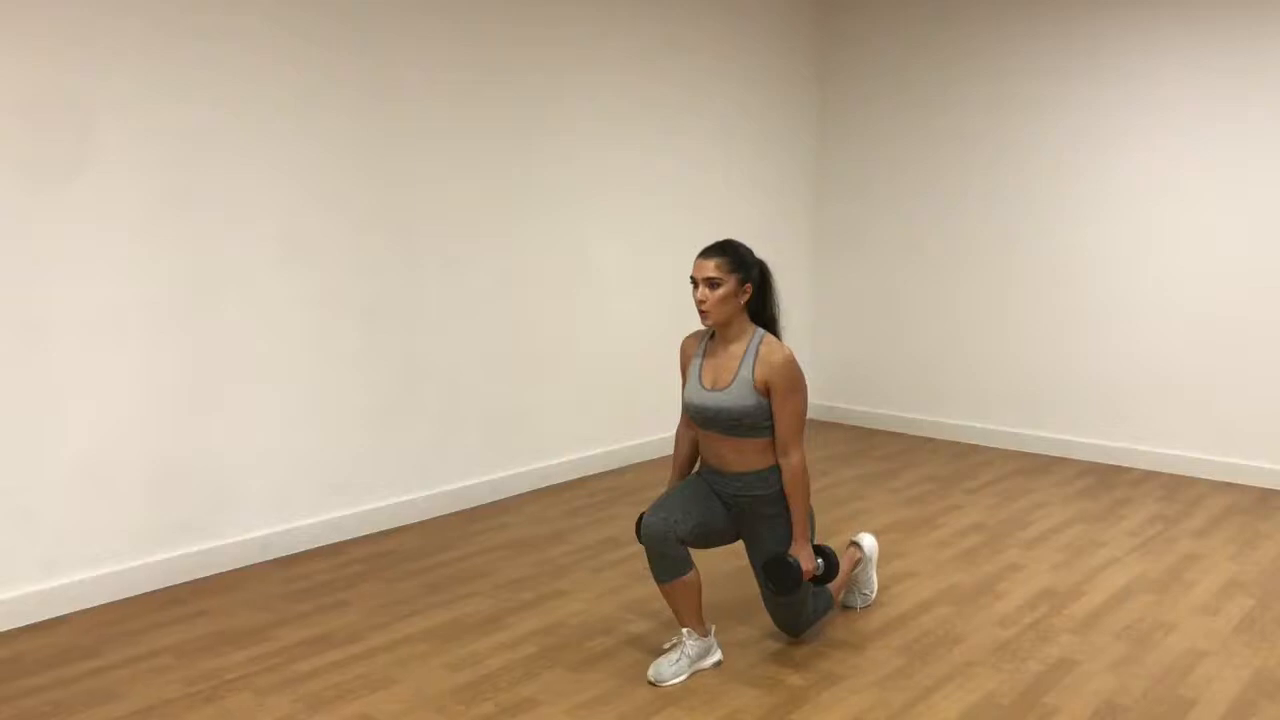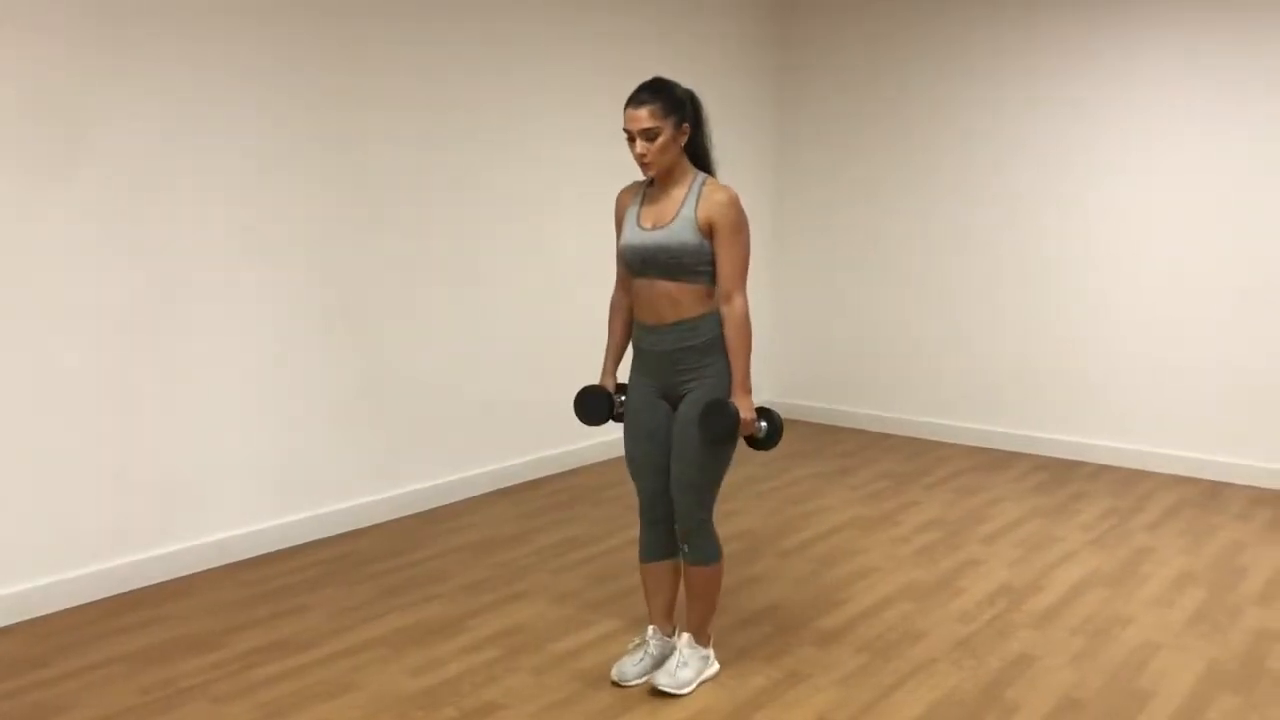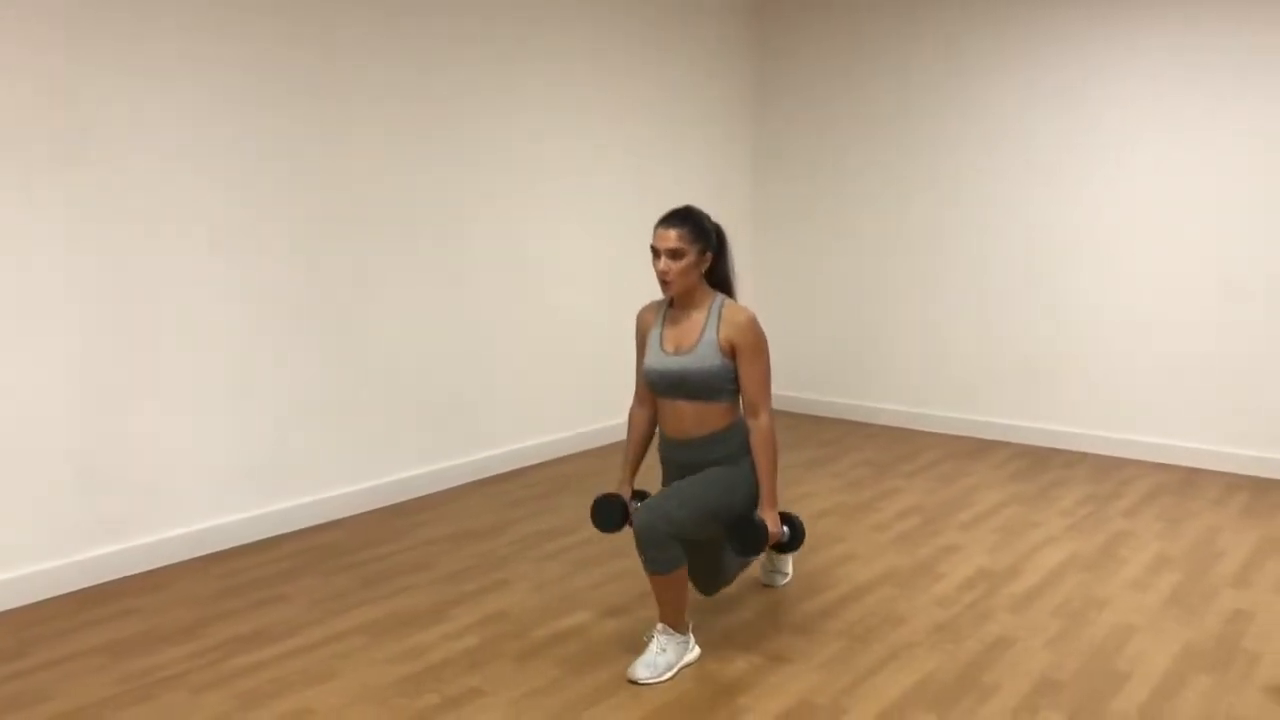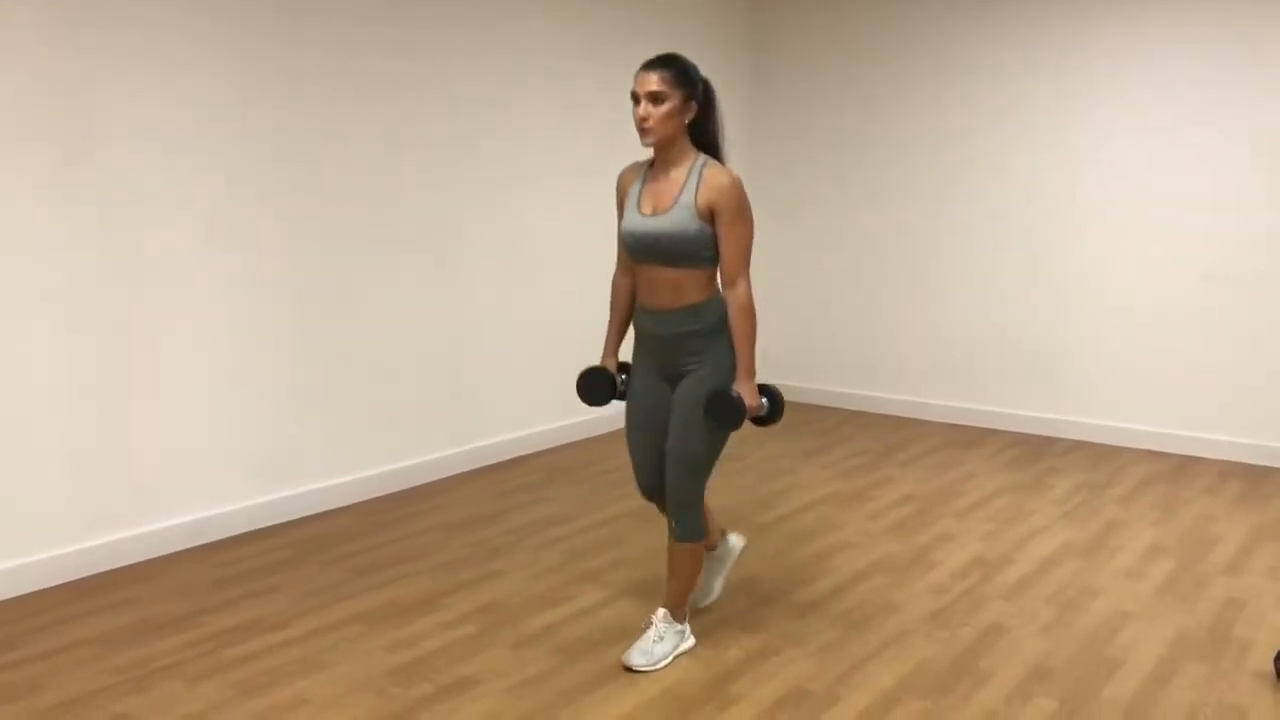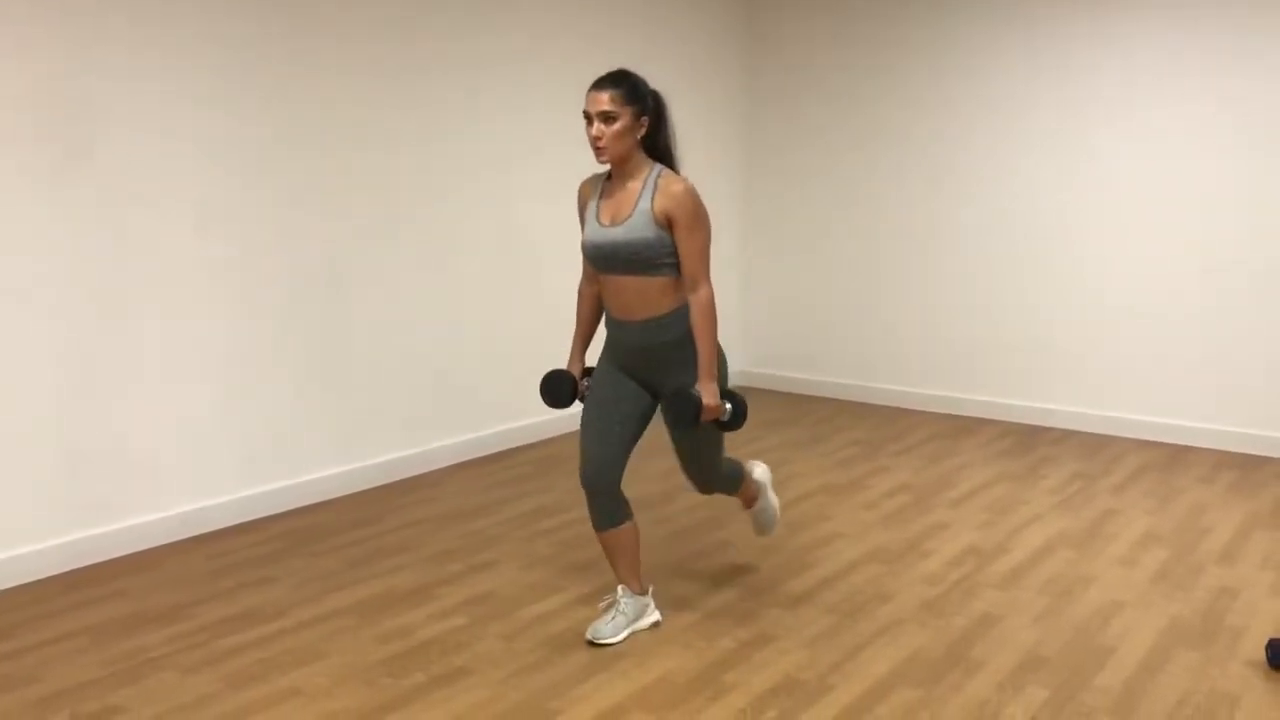
dt=1s
person 1, frame 1
left shoulder: (775, 360)
right shoulder: (691, 348)
left elbow: (792, 456)
left wrist: (802, 539)
right wrist: (671, 493)
left hip: (768, 497)
right hip: (714, 487)
left knee: (794, 621)
right knee: (656, 527)
left ankle: (856, 554)
right ankle: (696, 640)
person 1, frame 2
left shoulder: (718, 201)
right shoulder: (628, 201)
left elbow: (734, 301)
left wrist: (741, 390)
right wrist: (610, 368)
left hip: (704, 365)
right hip: (649, 369)
left knee: (691, 514)
right knee: (652, 512)
left ankle: (699, 646)
right ankle: (659, 636)
person 1, frame 3
left shoulder: (737, 323)
right shoulder: (648, 318)
left elbow: (759, 416)
right elbow: (644, 404)
left wrist: (769, 505)
right wrist: (625, 479)
left hip: (732, 465)
right hip: (679, 465)
left knee: (652, 523)
right knee: (709, 578)
left ankle: (674, 637)
right ankle: (769, 547)
person 1, frame 4
left shoulder: (718, 184)
right shoulder: (628, 181)
left elbow: (736, 286)
left wrist: (746, 375)
right wrist: (610, 351)
left hip: (707, 350)
right hip: (650, 352)
left knee: (679, 488)
right knee: (651, 483)
left ankle: (673, 623)
right ankle: (717, 545)
person 1, frame 5
left shoulder: (675, 194)
right shoulder: (589, 192)
left elbow: (699, 290)
left wrist: (707, 377)
right wrist: (577, 354)
left hip: (678, 350)
right hip: (621, 355)
left knee: (705, 471)
right knee: (595, 476)
left ankle: (752, 485)
right ankle: (634, 599)
